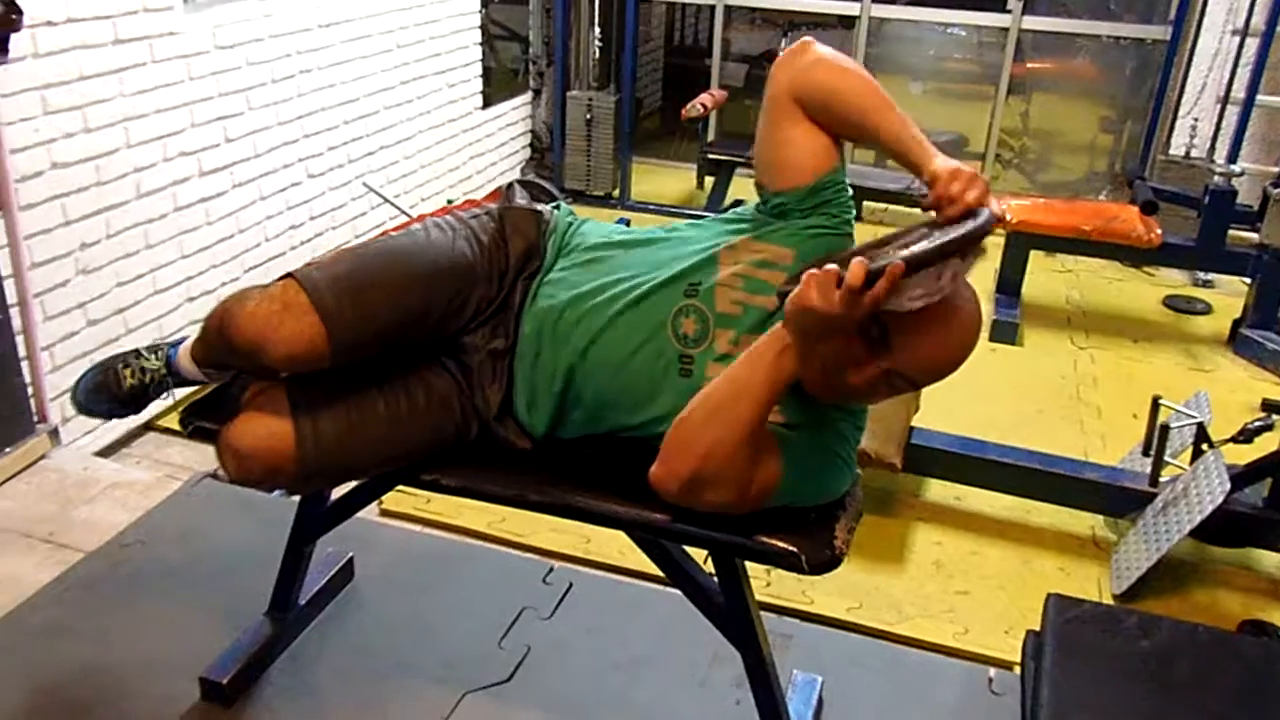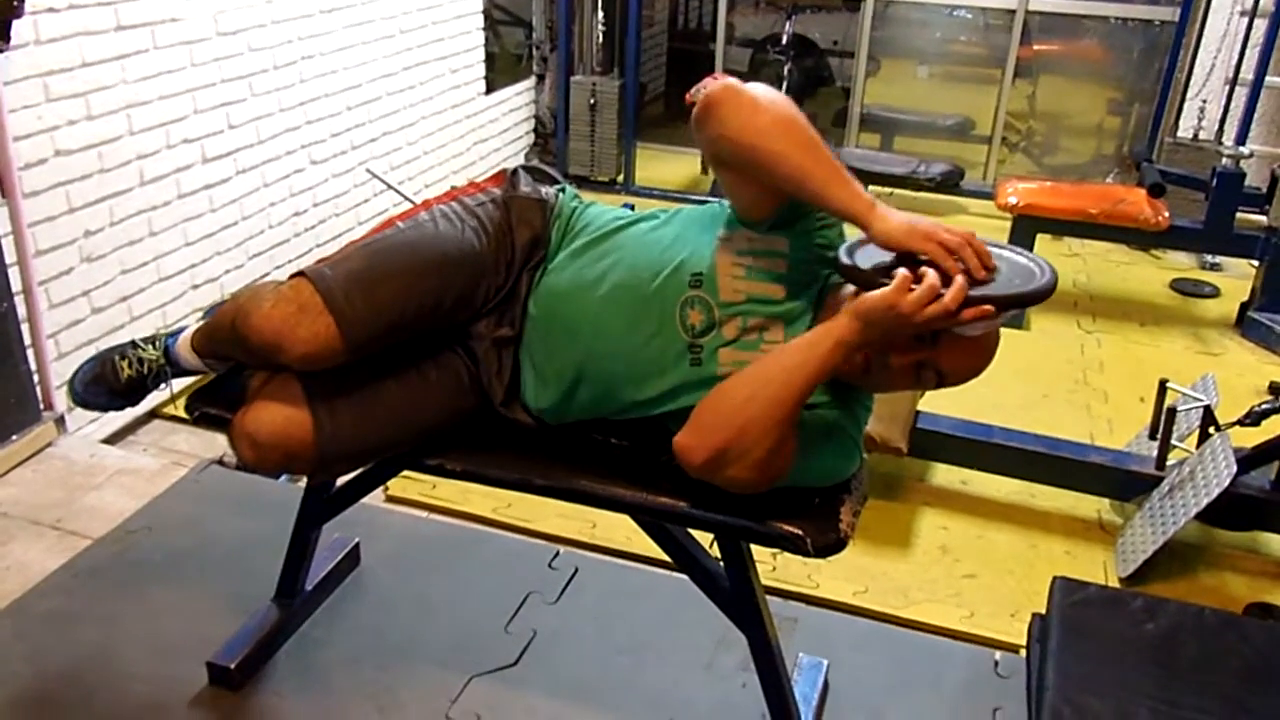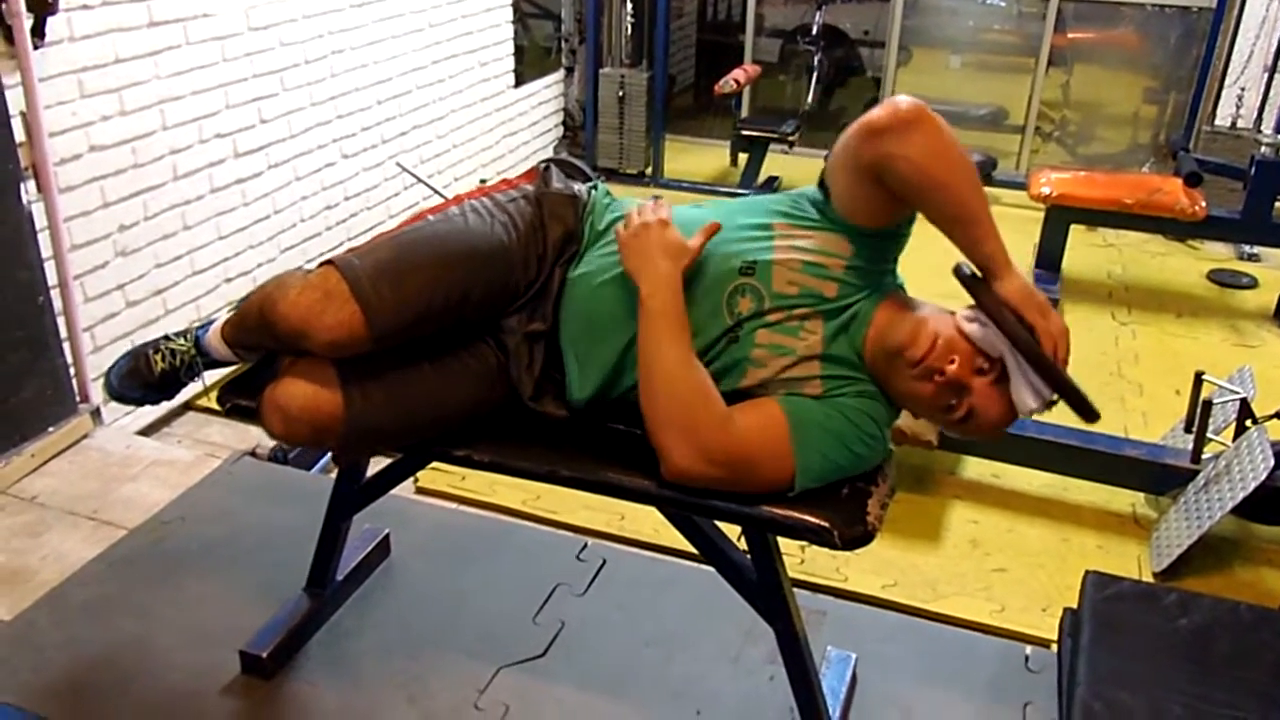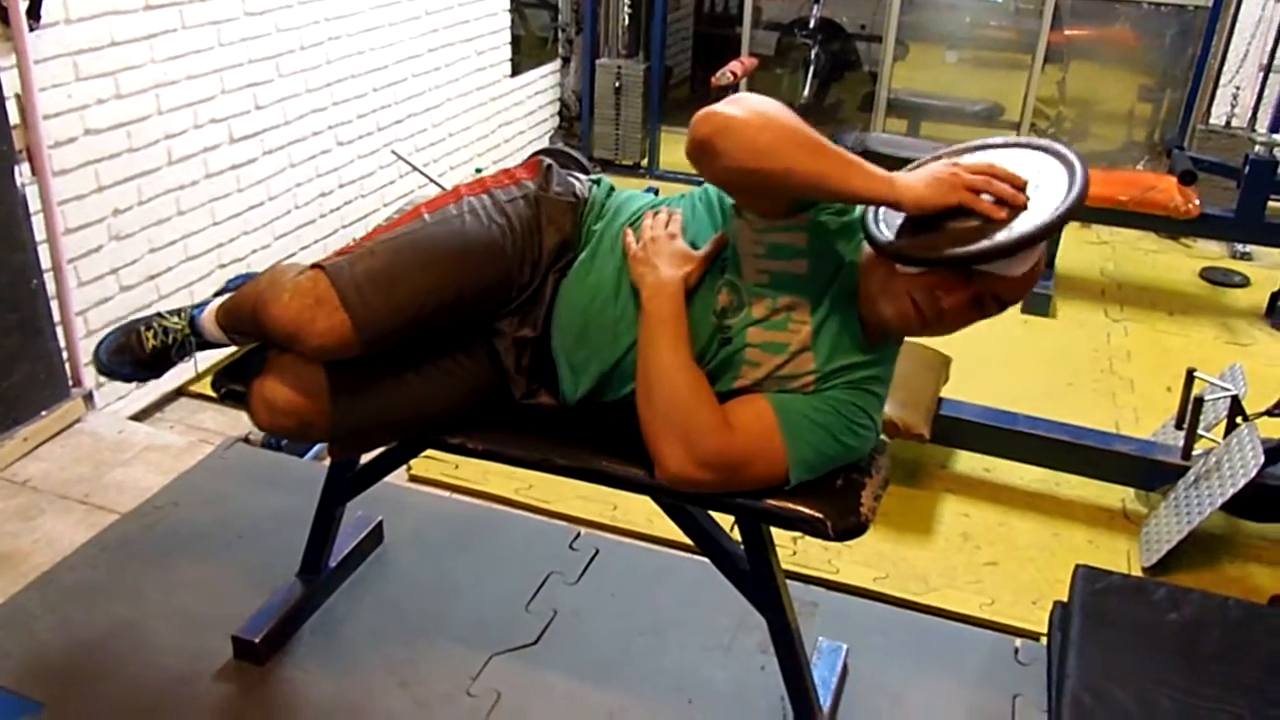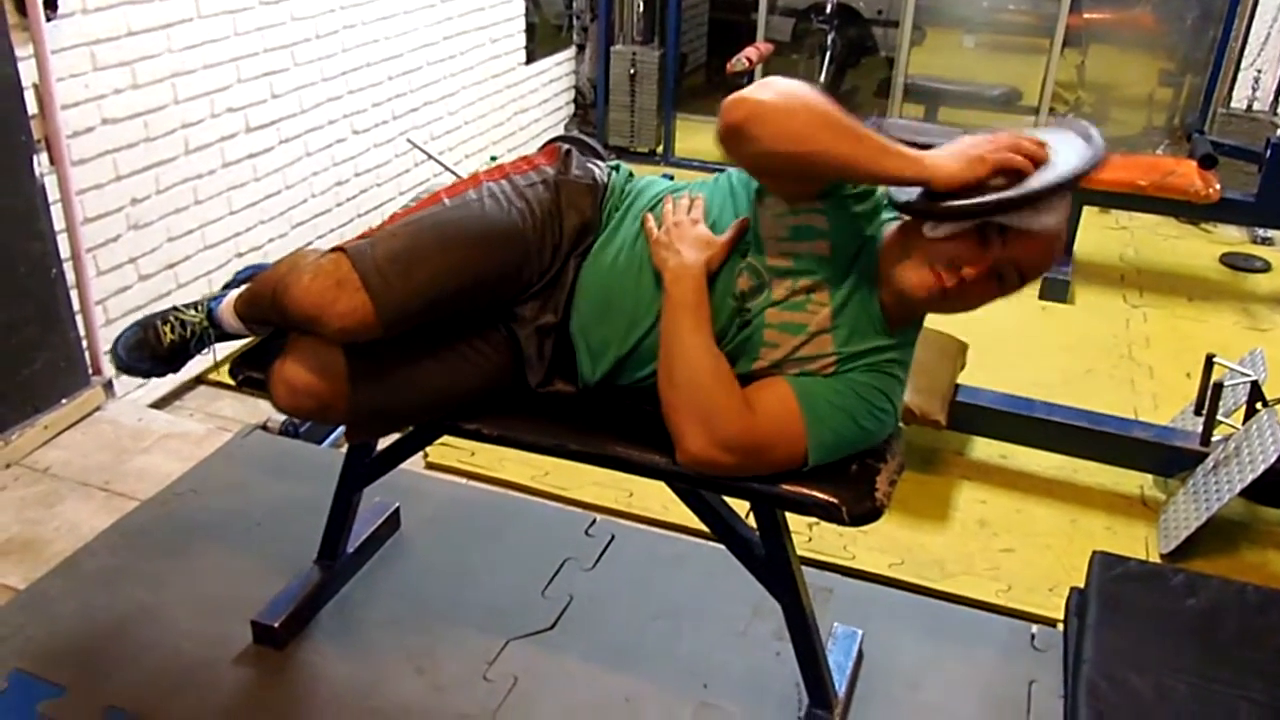
dt=1s
person 1, frame 1
left shoulder: (822, 453)
right shoulder: (815, 236)
left elbow: (684, 478)
right elbow: (803, 66)
left wrist: (795, 341)
right wrist: (927, 160)
left hip: (498, 398)
left knee: (253, 451)
right knee: (267, 329)
left ankle: (249, 381)
right ankle: (193, 360)
person 1, frame 2
left shoulder: (831, 431)
right shoulder: (812, 234)
left elbow: (707, 450)
right elbow: (724, 105)
left wrist: (851, 338)
right wrist: (877, 214)
left hip: (508, 376)
left knee: (266, 437)
right knee: (291, 327)
left ankle: (241, 362)
right ankle: (195, 346)
person 1, frame 3
left shoulder: (849, 428)
right shoulder: (864, 244)
left elbow: (692, 453)
right elbow: (901, 126)
left wrist: (658, 283)
right wrist: (1005, 278)
left hip: (538, 364)
left knee: (297, 409)
right knee: (317, 313)
left ankle: (255, 369)
right ankle: (222, 336)
person 1, frame 4
left shoulder: (846, 408)
right shoulder: (832, 209)
left elbow: (690, 458)
right elbow: (715, 132)
left wrist: (662, 288)
right wrist: (900, 183)
left hip: (530, 366)
left knee: (285, 406)
right knee: (309, 317)
left ankle: (257, 318)
right ankle: (223, 316)
person 1, frame 5
left shoulder: (867, 389)
right shoulder: (859, 188)
left elbow: (710, 442)
right elbow: (749, 115)
left wrist: (685, 273)
right wrist: (930, 165)
left hip: (547, 345)
left knee: (304, 386)
right knee: (330, 297)
left ankle: (264, 311)
right ankle: (239, 305)
